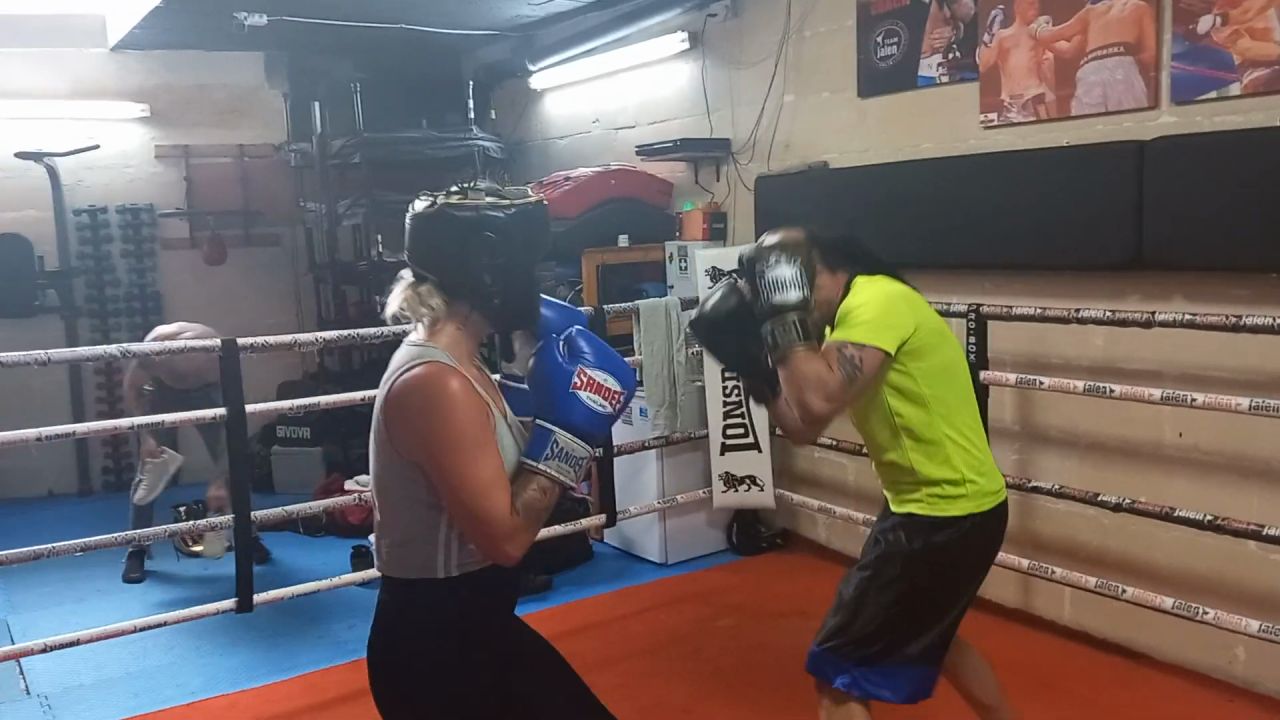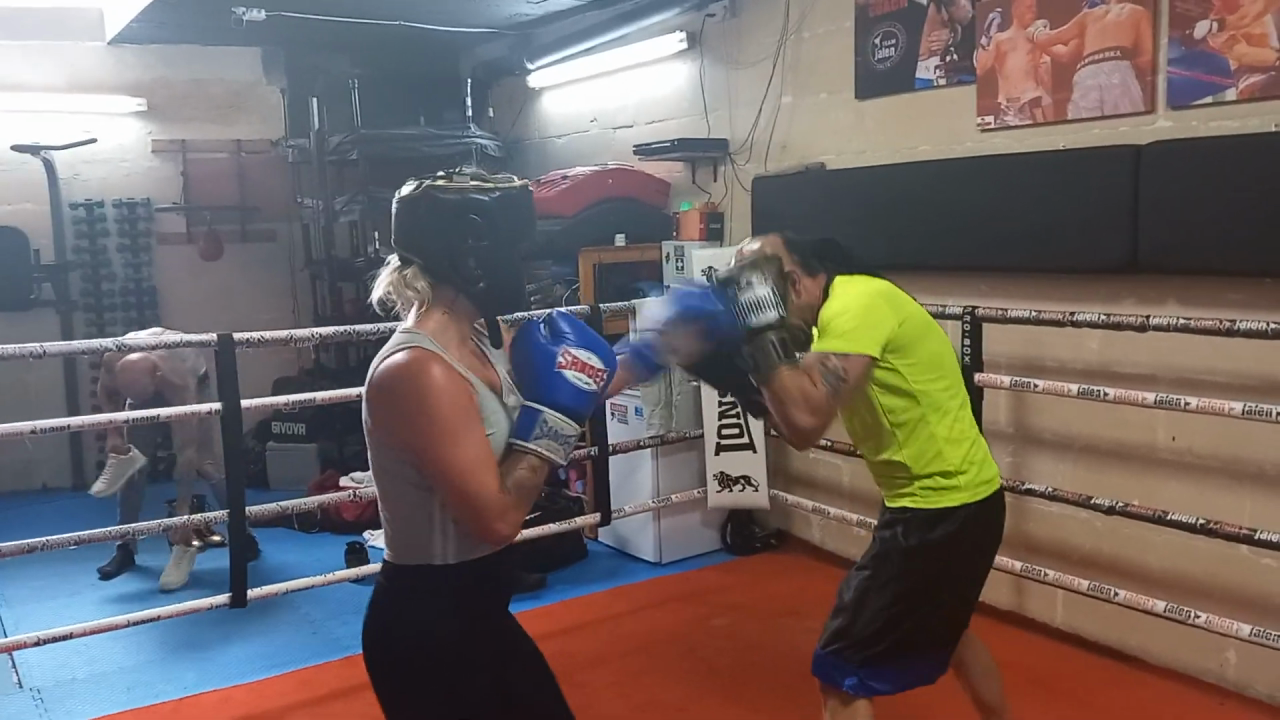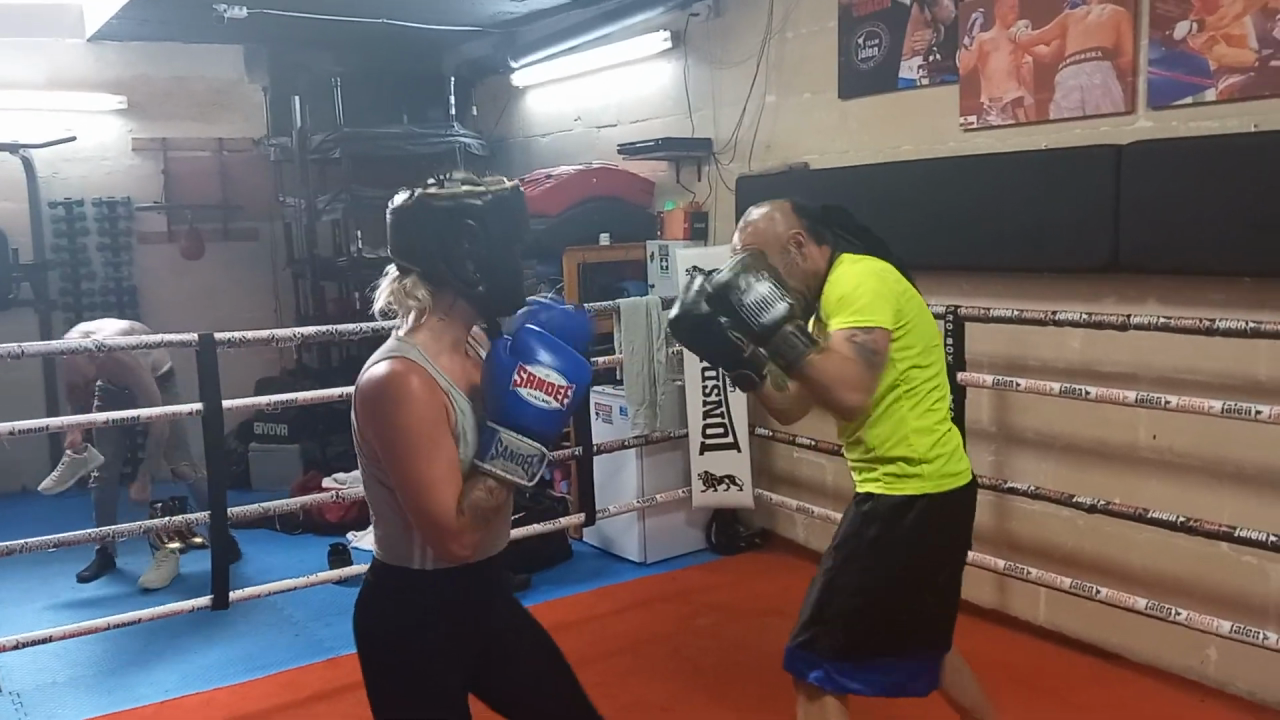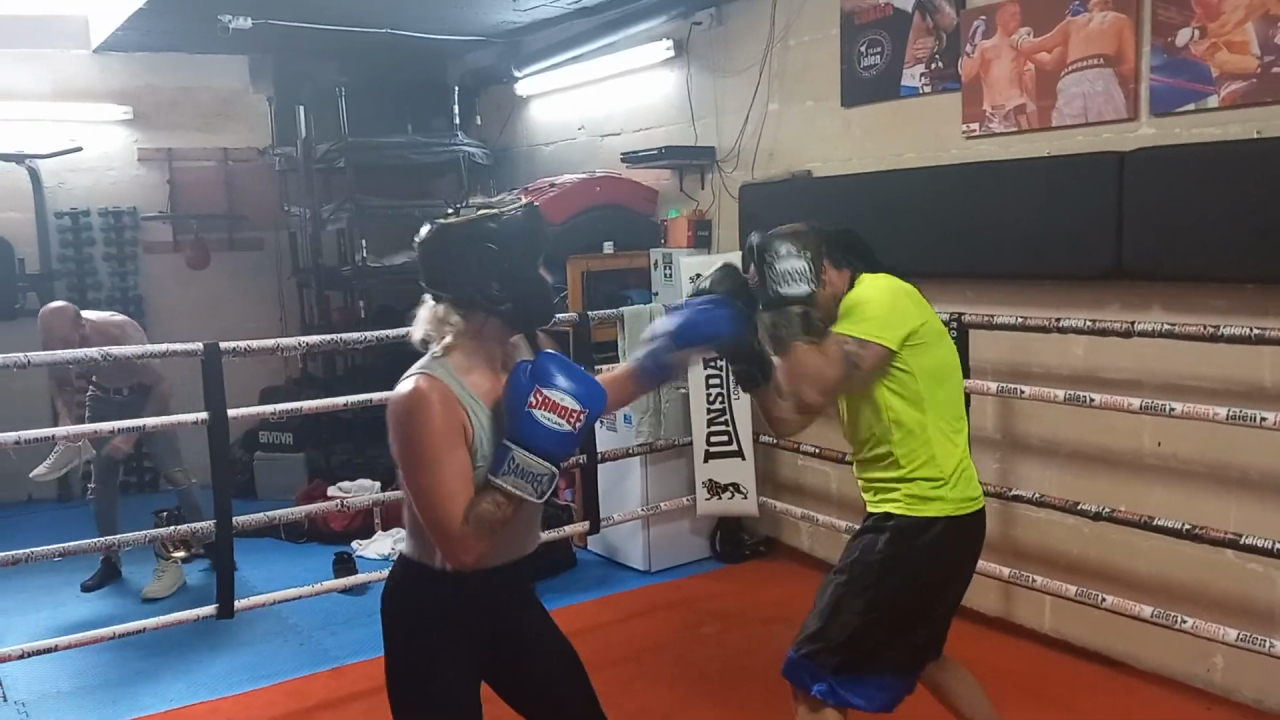
dt=0.2s
person 1, frame 1
left shoulder: (452, 361)
right shoulder: (436, 385)
left elbow: (498, 451)
right elbow: (504, 539)
left wrist: (532, 382)
right wrist: (567, 428)
left hip: (480, 621)
right hip: (430, 638)
person 1, frame 2
left shoulder: (467, 337)
right shoulder: (414, 369)
right elbow: (497, 516)
right wrist: (556, 412)
left hip: (472, 609)
right hip: (427, 622)
person 1, frame 3
left shoulder: (475, 339)
right shoulder: (399, 381)
right elbow: (457, 537)
left wrist: (548, 364)
right wrist: (520, 431)
left hip: (483, 595)
right hip: (414, 616)
person 1, frame 4
left shoulder: (515, 346)
right shoulder: (424, 399)
left elbow: (586, 399)
right elbow: (461, 547)
left wrist: (658, 360)
right wrist: (530, 450)
left hip: (506, 596)
right hip: (434, 608)
person 2, frame 1
left shoulder: (875, 304)
right shoulder: (851, 316)
left elbow: (817, 404)
right elbow: (802, 426)
left wrist: (784, 311)
right wrist: (747, 362)
left hip: (945, 514)
right hip: (960, 508)
left knee: (838, 669)
right knee: (929, 628)
person 2, frame 2
left shoulder: (855, 305)
right shoulder: (838, 314)
left elbow: (808, 418)
right elbow: (800, 431)
left wrist: (762, 328)
right wrist: (746, 376)
left hip: (945, 510)
right hip: (962, 503)
left knee: (841, 671)
right knee: (943, 626)
person 2, frame 3
left shoulder: (860, 278)
right shoulder: (831, 296)
left elbow: (851, 395)
right elbow: (788, 403)
left wrist: (776, 320)
right wrist: (733, 353)
left hip: (907, 503)
right hip: (937, 498)
left knee: (814, 668)
right knee: (919, 645)
person 2, frame 4
left shoulder: (879, 297)
right shoulder: (850, 313)
left elbow: (813, 392)
right elbow: (787, 418)
left wrist: (787, 303)
right wrist: (742, 349)
left hip: (920, 524)
right hip: (942, 520)
right knee: (913, 653)
person 3, frame 1
left shoulder: (219, 362)
right elbow: (132, 390)
left wrist: (220, 482)
right wrist: (145, 437)
left hip: (207, 392)
right hip: (160, 390)
right knee: (149, 467)
left ankle: (249, 537)
right ankle: (137, 551)
person 3, frame 2
left shoulder: (179, 379)
right shoulder: (115, 360)
left elbow: (188, 451)
right elbow: (106, 391)
left wrist: (182, 513)
right wrist: (114, 432)
left hip: (193, 384)
right hip: (148, 385)
left knee: (208, 465)
right knee: (130, 466)
right ankle: (126, 548)
person 3, frame 3
left shoulder: (128, 359)
right shoulder: (72, 351)
left elbow: (160, 425)
right elbow: (74, 388)
left wrist: (144, 481)
right wrist: (76, 430)
left hip: (156, 382)
right hip: (112, 389)
left knee: (183, 465)
right knee: (103, 472)
right ankle: (106, 552)
person 3, frame 4
left shoulder: (118, 333)
right shoulder: (53, 341)
left elbow: (163, 389)
right elbow: (61, 381)
left wrist: (132, 436)
right wrist: (64, 417)
left hip: (145, 395)
right hip: (103, 394)
left knee: (173, 473)
right knee: (102, 483)
right ankle: (110, 562)
